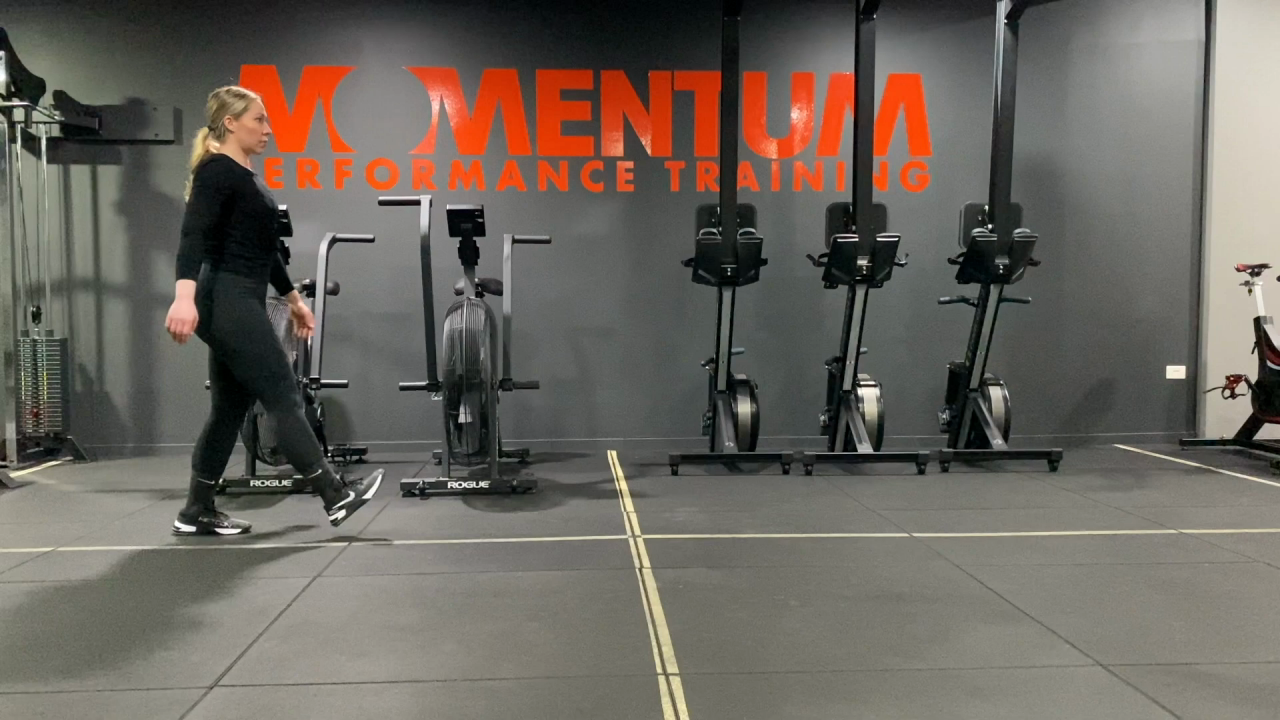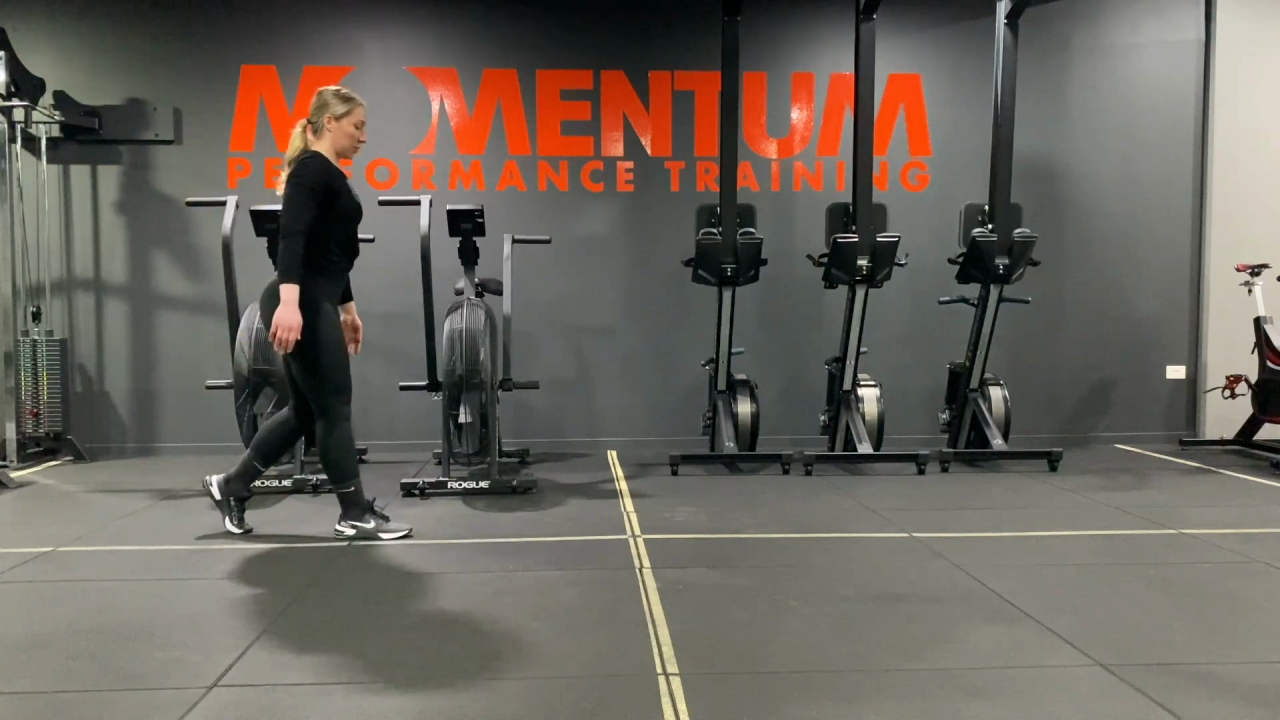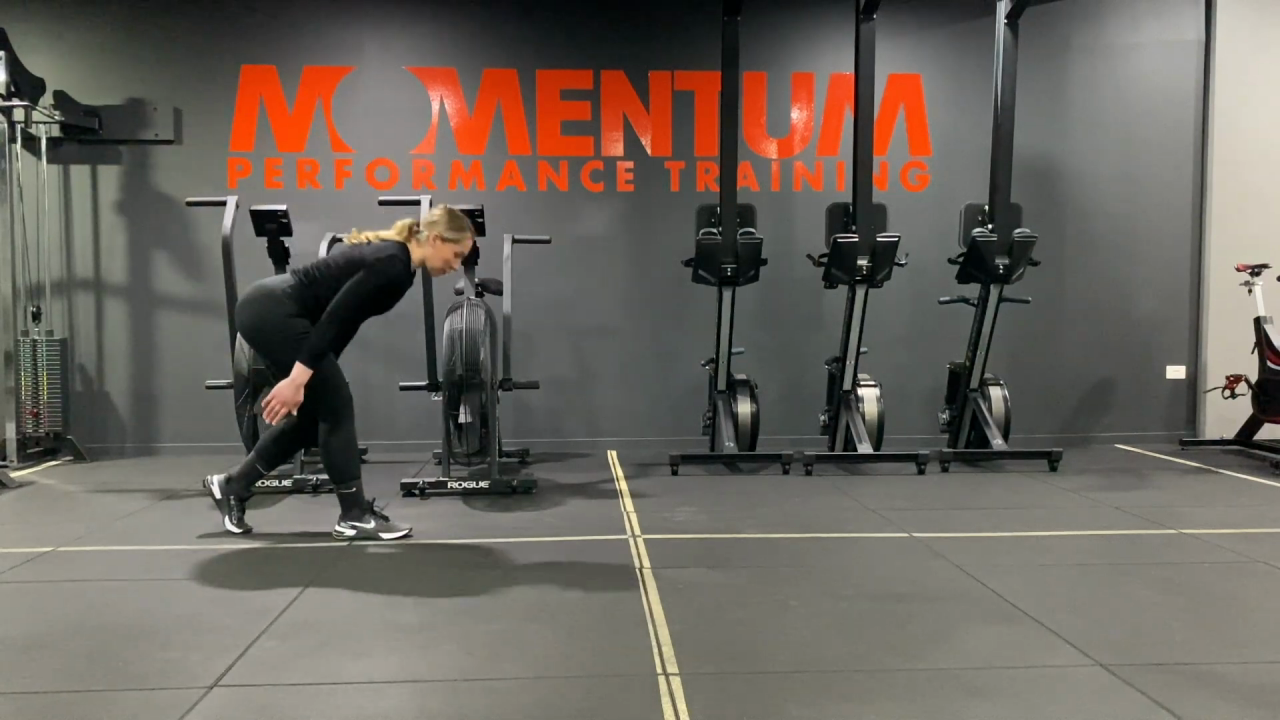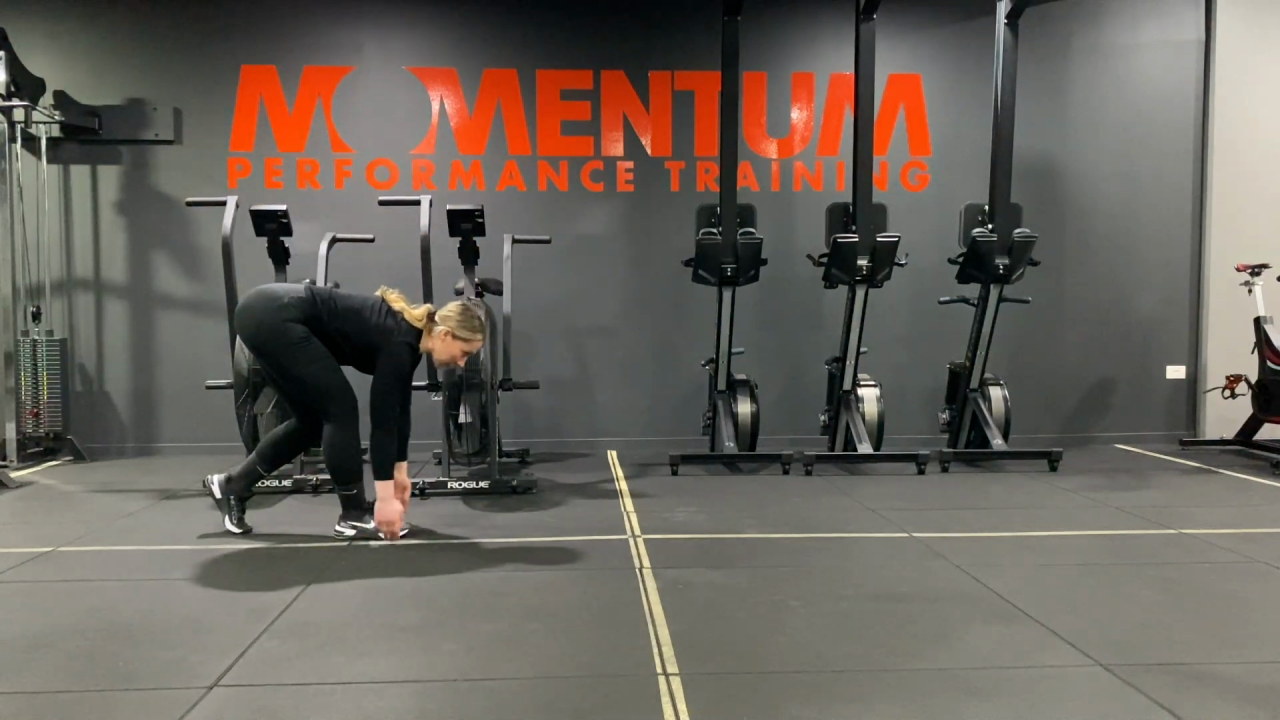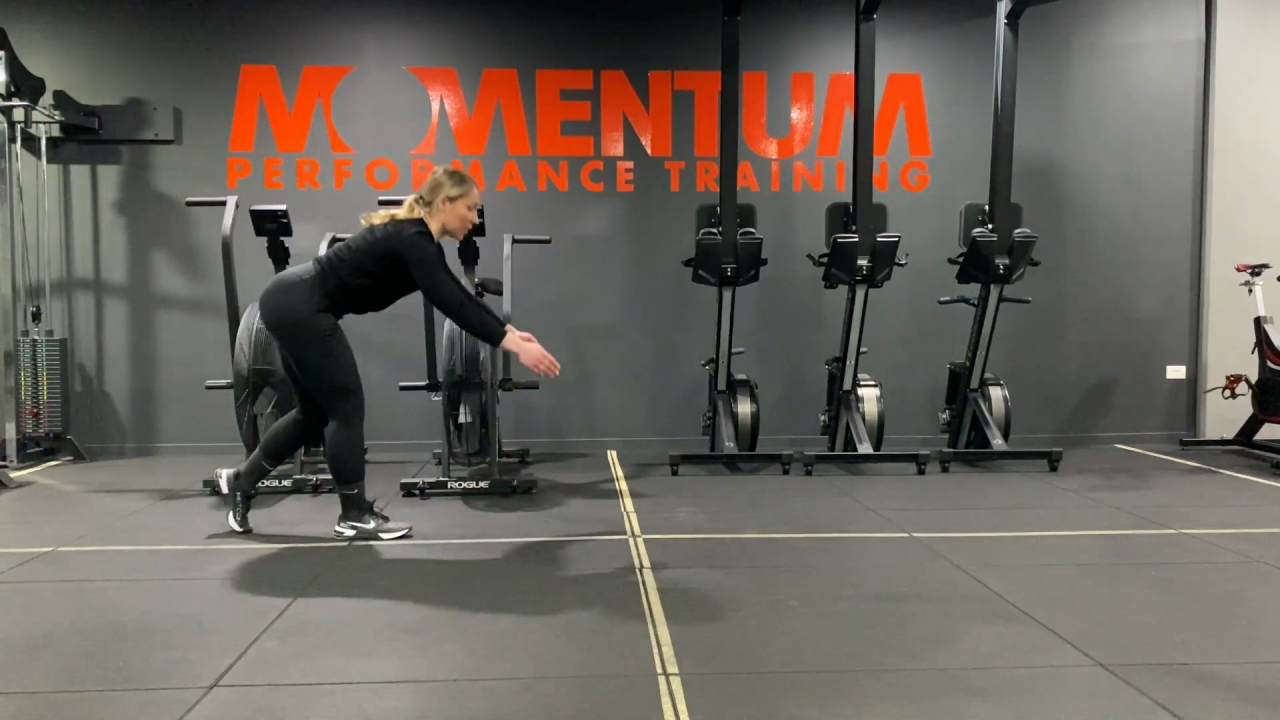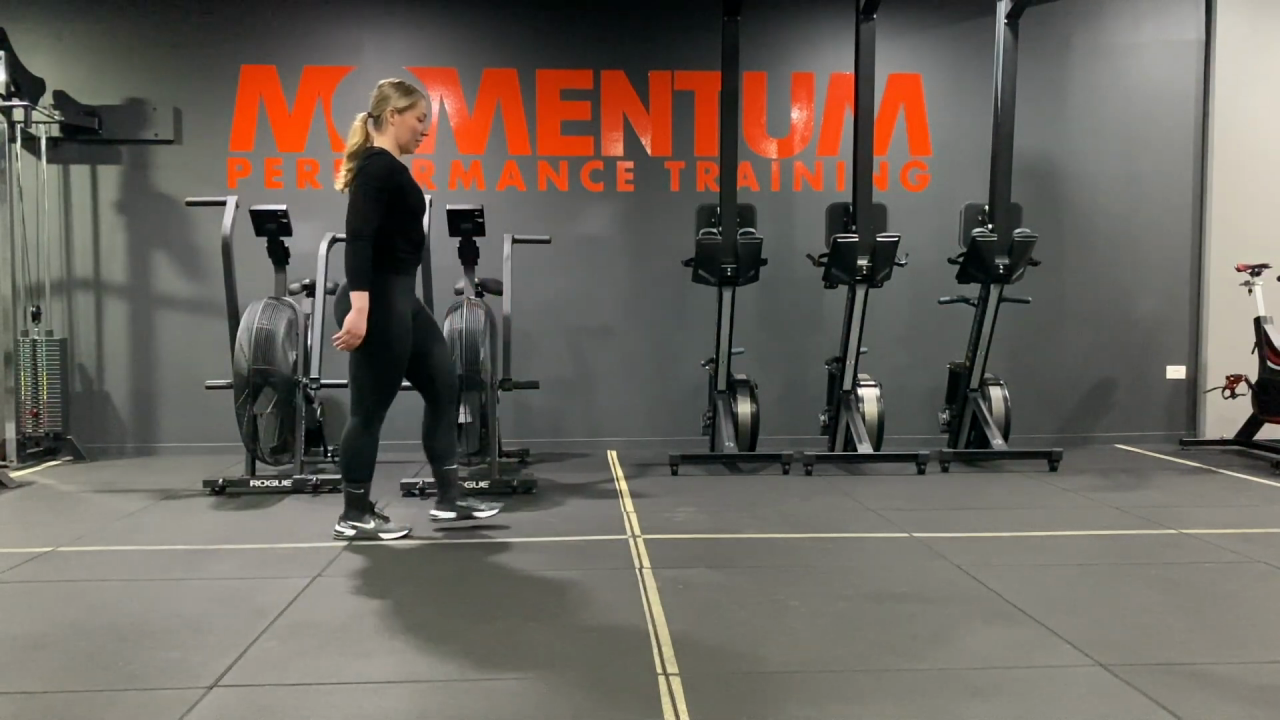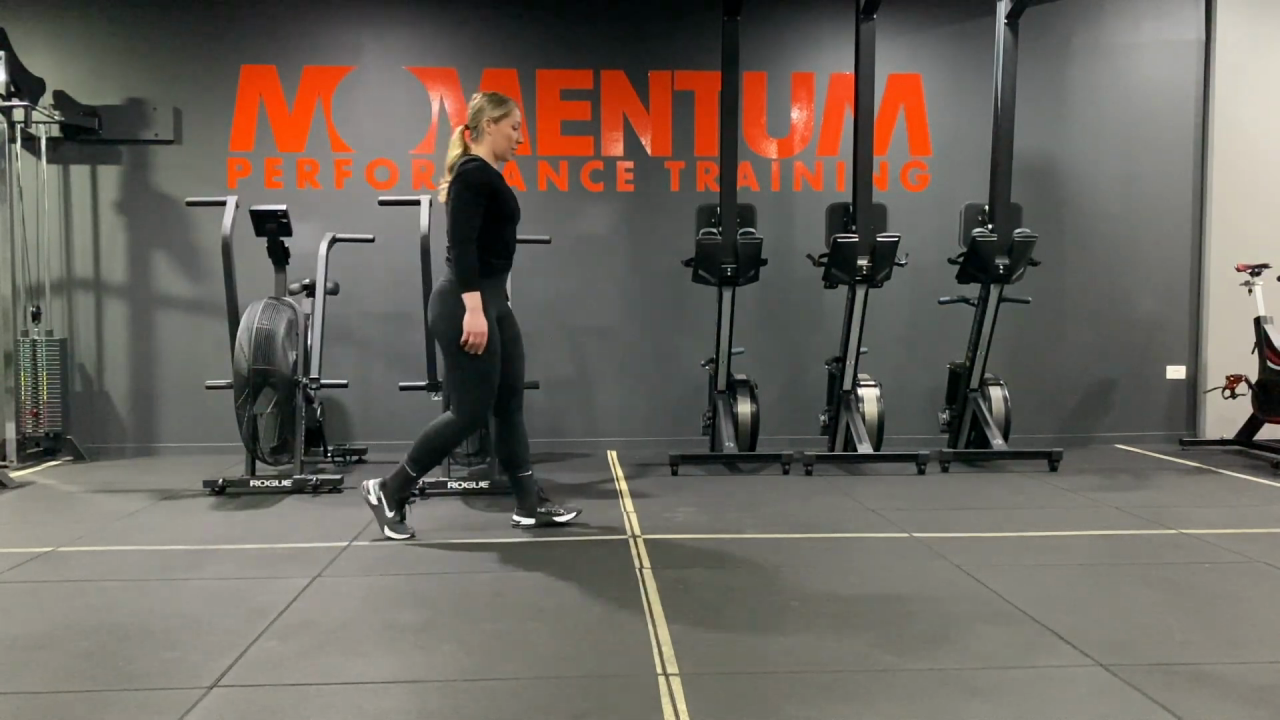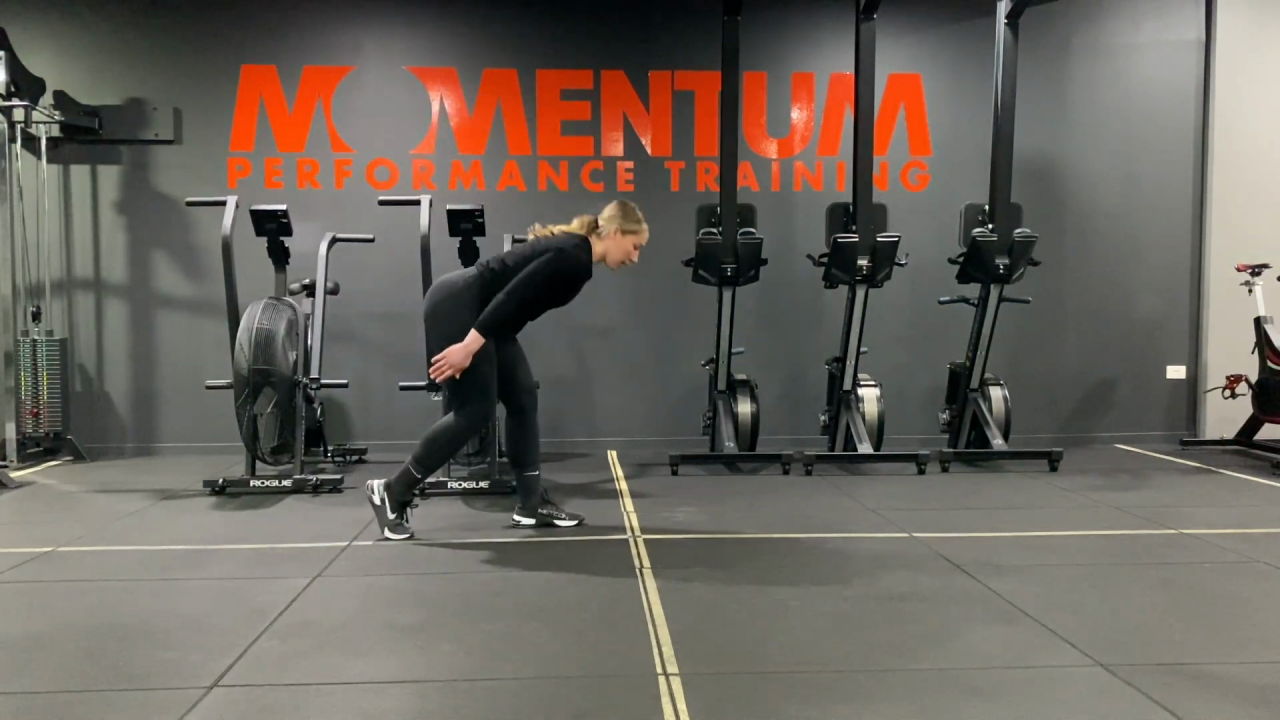
dt=0.7s
person 1, frame 1
left shoulder: (243, 175)
right shoulder: (217, 171)
left elbow: (262, 246)
right elbow: (193, 236)
left wrist: (293, 297)
right wrist: (184, 295)
left hip: (239, 302)
right hip: (226, 302)
left knee: (230, 408)
right knee: (283, 397)
left ankle: (196, 510)
right ankle: (337, 496)
person 1, frame 2
left shoulder: (329, 173)
right shoulder: (311, 168)
right elbow: (292, 238)
left wrist: (347, 309)
right wrist: (288, 302)
left hip: (316, 301)
right hip: (302, 302)
left knee: (307, 408)
right knee: (333, 407)
left ankle: (231, 485)
right ankle: (355, 515)
person 1, frame 3
left shoulder: (394, 260)
right shoulder: (391, 267)
left elbow: (343, 319)
right elbow: (332, 320)
left wrist: (312, 373)
right wrist: (298, 378)
left hip: (265, 310)
right hip: (272, 313)
left knee: (308, 415)
right knee: (333, 404)
left ankle: (232, 487)
right ankle: (355, 516)
person 1, frame 4
left shoulder: (409, 336)
right shoulder: (399, 343)
left elbow: (398, 412)
right elbow: (383, 420)
left wrist: (399, 471)
right wrist: (384, 496)
left hip: (264, 314)
right hip: (273, 319)
left knee: (313, 418)
right knee: (339, 409)
left ankle: (233, 486)
right ankle: (354, 518)
person 1, frame 5
left shoulder: (413, 235)
right shoulder: (415, 240)
left elbow: (457, 296)
right elbow: (450, 302)
left wrist: (510, 331)
right wrist: (513, 344)
left hip: (297, 306)
right hip: (297, 308)
left knee: (315, 410)
right knee: (345, 407)
left ankle: (242, 480)
right ankle: (354, 517)
person 1, frame 6
left shoulder: (389, 168)
right shoulder: (376, 167)
right elbow: (359, 238)
right wrist: (359, 307)
left hip: (400, 299)
right hip: (379, 302)
left knee: (444, 389)
right knee: (370, 408)
left ankle: (448, 497)
right ankle: (355, 515)
person 1, frame 7
left shoulder: (488, 175)
right shoulder: (473, 174)
right elbow: (462, 244)
right wrist: (473, 310)
left hip: (489, 301)
right hip: (467, 304)
left knee: (510, 403)
right knee: (470, 411)
left ankle: (529, 503)
right ankle: (389, 491)
person 1, frame 8
left shoulder: (575, 253)
right shoulder: (572, 258)
left elbow: (519, 300)
right elbow: (512, 296)
right wrist: (469, 346)
left hip: (477, 316)
right hip: (456, 308)
left knee: (523, 398)
right knee: (472, 412)
left ankle: (532, 502)
right ankle: (392, 494)
